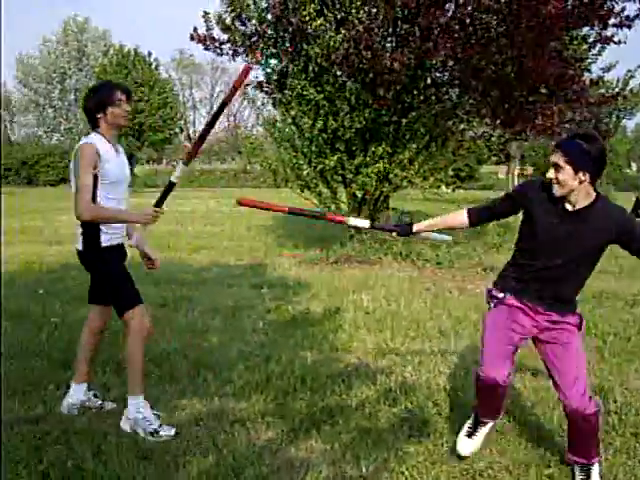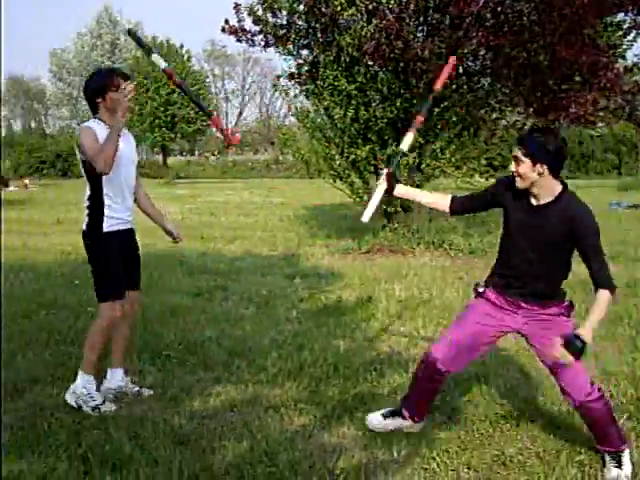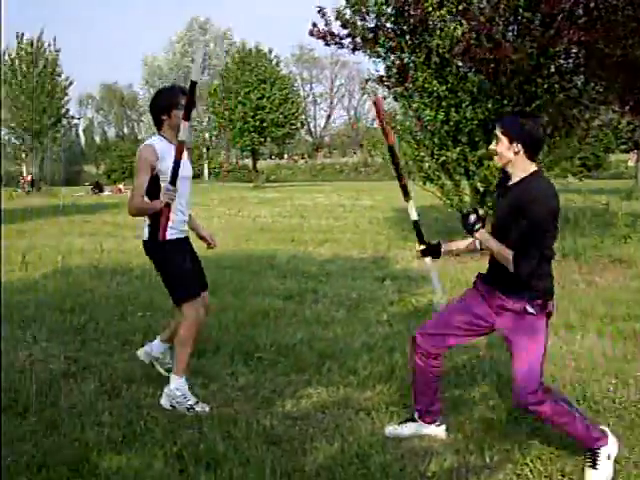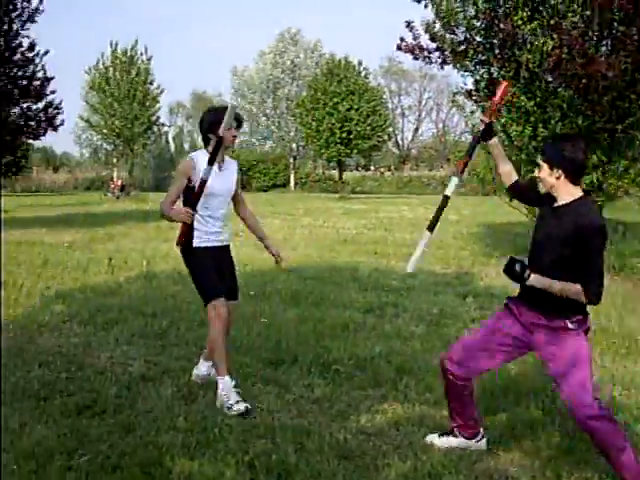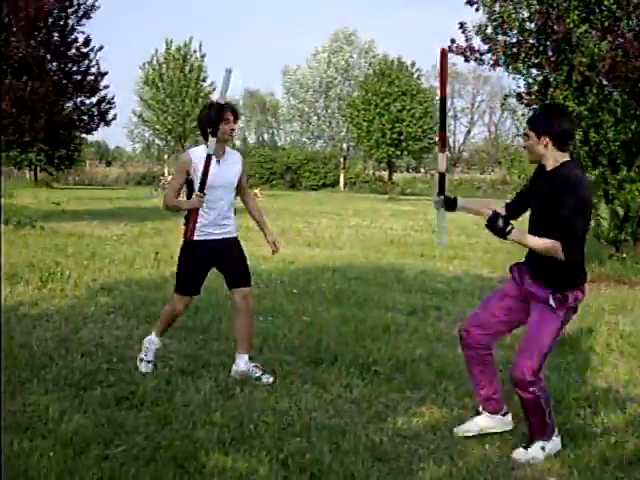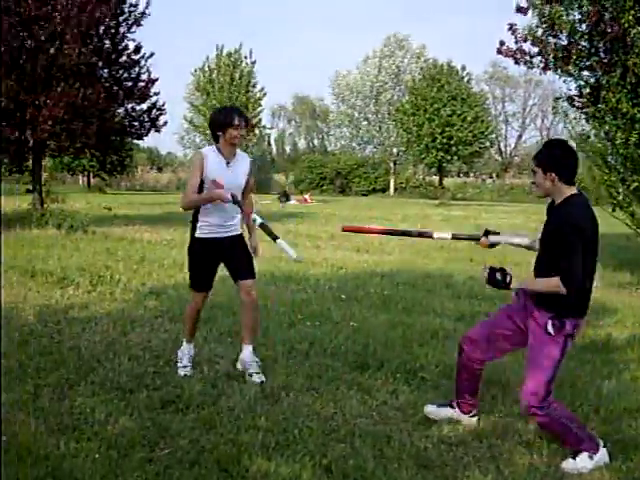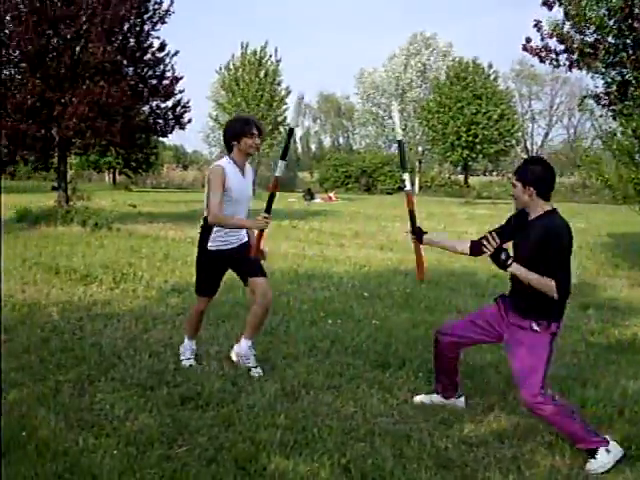
dt=0.3s
person 1, frame 1
right shoulder: (533, 192)
right elbow: (477, 215)
right wrist: (418, 225)
left hip: (559, 317)
right hip: (510, 301)
left knee: (579, 403)
right knee: (492, 377)
right ankle: (484, 417)
person 1, frame 2
left shoulder: (577, 217)
right shoulder: (508, 188)
left elbow: (604, 285)
right elbow: (458, 205)
left wrist: (581, 338)
right wrist: (399, 189)
left hip: (546, 311)
right hip: (496, 299)
left knee: (582, 392)
right knee: (437, 360)
left ankle: (614, 449)
right ankle: (410, 414)
person 1, frame 3
left shoulder: (540, 195)
right shoulder: (507, 184)
left elbow: (518, 263)
left wrist: (479, 231)
right wrist: (444, 247)
left hip: (527, 307)
right hip: (488, 292)
left knee: (529, 394)
right knee: (425, 341)
left ankle: (599, 442)
right ankle: (428, 419)
person 1, frame 4
left shoulder: (588, 222)
right shoulder: (549, 199)
left elbow: (591, 292)
right elbow: (513, 185)
left wrist: (532, 278)
right wrist: (492, 140)
left hip: (562, 328)
right hip: (520, 314)
left knee: (586, 410)
right knee: (454, 366)
right ankle: (468, 434)
person 1, frame 5
left shoulder: (572, 183)
right shoulder: (545, 174)
left elbow: (569, 250)
right elbow: (512, 209)
left wrist: (510, 233)
right wrist: (458, 203)
left hip: (557, 293)
right hip: (527, 278)
left knee: (525, 373)
right knee: (473, 332)
left ankle: (545, 437)
right ankle: (494, 412)
person 1, frame 6
left shoulder: (575, 216)
right shoulder: (559, 207)
left elbow: (570, 282)
left wrist: (514, 282)
left hip: (557, 319)
right hip: (529, 305)
left knee: (534, 400)
right knee: (472, 345)
left ankle: (592, 450)
right ankle: (465, 408)
person 1, frame 7
left shoulder: (555, 230)
right shoulder: (522, 219)
left elbow: (558, 291)
right elbow: (476, 247)
left wrist: (510, 265)
right wrist: (426, 237)
left hip: (536, 323)
right hip: (509, 308)
left knee: (532, 396)
right knee: (446, 335)
left ankle: (601, 445)
right ankle: (448, 392)
person 2, frame 1
left shoulder: (118, 152)
right shoulder: (88, 148)
right elbow: (84, 210)
left wrist: (142, 245)
right wrist: (136, 219)
left hip: (112, 246)
right hip: (98, 248)
left knee: (97, 319)
right knee: (140, 322)
left ankle: (77, 394)
right ankle: (137, 409)
person 2, frame 2
left shoulder: (127, 136)
right shoulder: (88, 132)
right elbow: (103, 165)
left wrist: (164, 223)
right wrist: (119, 117)
left hip: (125, 230)
right hip: (102, 233)
left knee: (130, 306)
right knee: (111, 312)
left ankle: (116, 379)
right ankle: (82, 387)
person 2, frame 3
left shoulder: (180, 150)
right shoulder: (150, 150)
right elbow: (134, 204)
left wrist: (198, 230)
right wrist: (153, 205)
left hip: (179, 239)
right hip: (163, 242)
left knee: (197, 304)
right knee: (194, 311)
left ankle: (157, 348)
right ankle: (176, 391)
person 2, frame 4
left shoulder: (233, 167)
right shoulder: (191, 163)
left elbow: (242, 208)
right elbow: (165, 206)
left wrist: (266, 242)
right wrist: (177, 214)
left hip: (221, 247)
right hip: (197, 248)
left knee: (225, 311)
right knee: (218, 311)
left ankle: (205, 367)
right ankle: (226, 387)
person 2, frame 5
left shoulder: (236, 159)
right shoulder: (190, 159)
left elbow: (247, 198)
right elbow: (167, 200)
left wrist: (267, 231)
right wrist: (185, 203)
left hip: (229, 241)
right hip: (197, 242)
left knee: (245, 300)
right knee: (181, 304)
left ankle: (243, 363)
right ankle: (152, 342)
person 2, frame 6
left shoulder: (246, 162)
right shoulder: (201, 157)
right elbow: (187, 201)
left wrist: (252, 234)
right wrist: (213, 194)
left hip: (233, 237)
right hip: (203, 239)
left knee: (249, 294)
right knee: (198, 300)
left ankle: (248, 356)
right ankle: (187, 350)
person 2, frame 7
left shoulder: (249, 171)
right shoulder: (219, 170)
right elbow: (214, 217)
left wrist: (254, 240)
right wrist: (248, 223)
left hip: (239, 246)
right hip: (215, 247)
left knee: (264, 294)
right knee: (203, 303)
left ankle: (244, 348)
right ankle: (189, 344)
